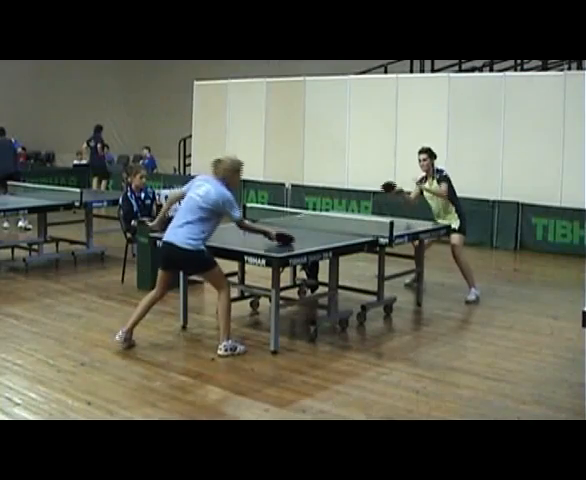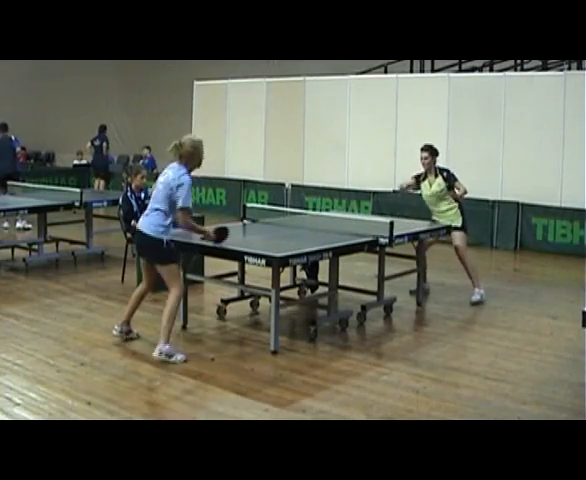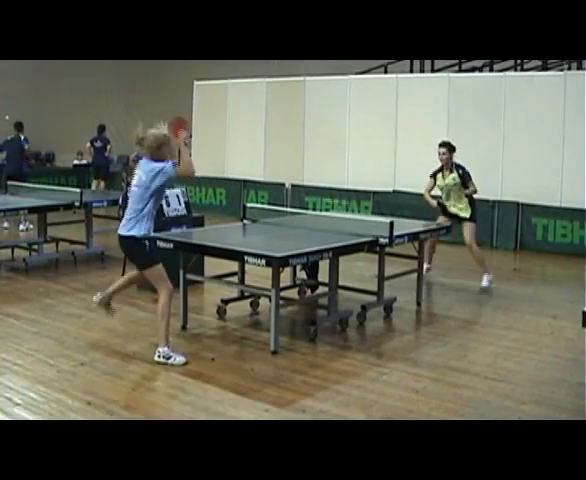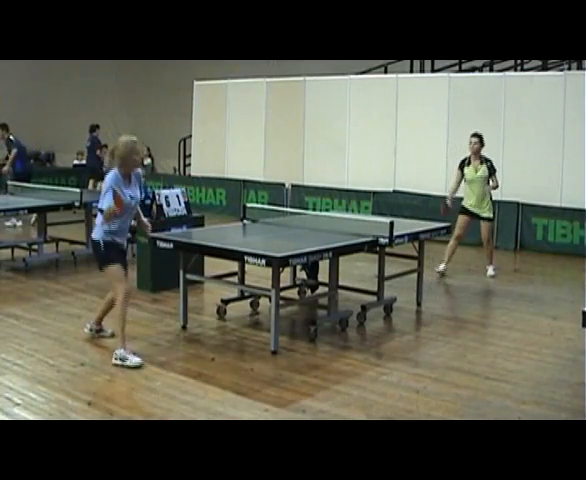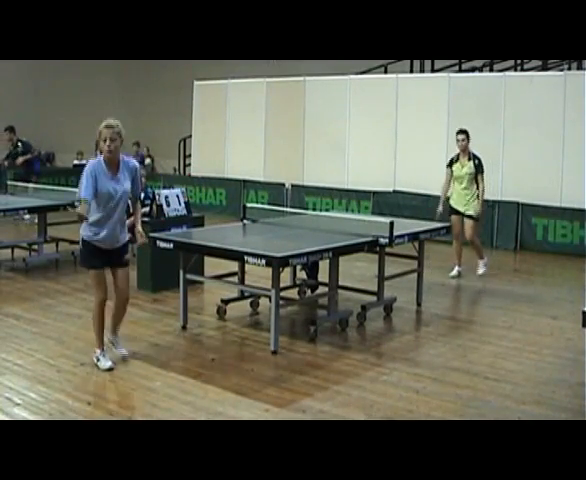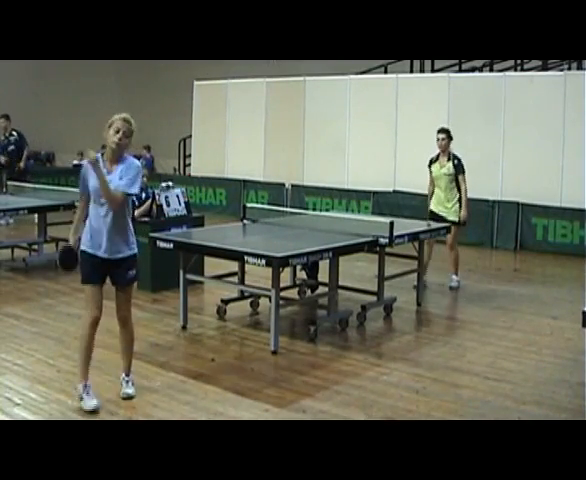
dt=0.7s
person 1, frame 1
left shoulder: (201, 180)
right shoulder: (224, 196)
left elbow: (173, 198)
right elbow: (243, 225)
left wrist: (158, 220)
right wrist: (267, 232)
left hip: (169, 242)
right hip: (191, 249)
left knee: (159, 290)
right knee: (223, 288)
left ankle: (126, 333)
right ankle: (226, 343)
person 1, frame 2
left shoulder: (171, 168)
right shoulder: (184, 179)
right elbow: (183, 221)
right wrist: (205, 232)
left hip: (143, 230)
right hip: (156, 236)
left knee: (147, 283)
right knee: (176, 289)
left ankle: (123, 326)
right ankle: (163, 346)
person 1, frame 3
left shoulder: (144, 165)
right shoulder: (155, 168)
right elbow: (187, 171)
right wrist: (181, 144)
left hip: (126, 233)
right hip: (138, 237)
left knee: (141, 272)
right knee: (165, 289)
left ankle: (105, 296)
right ankle: (163, 350)
person 1, frame 4
left shoulder: (137, 175)
right shoulder: (112, 179)
right elbow: (106, 216)
left wrist: (141, 219)
right wrist: (112, 210)
left hip: (119, 240)
right hip: (104, 240)
left knee: (119, 291)
right knee: (123, 291)
left ankle: (95, 325)
right ankle: (121, 352)
person 1, frame 5
left shoulder: (132, 167)
right shoulder: (93, 168)
left elbow: (137, 200)
right elbow: (84, 204)
left wrist: (138, 224)
right wrist: (82, 213)
left hip: (119, 240)
right hip: (93, 240)
left knee: (123, 297)
right knee: (101, 296)
left ankle: (114, 335)
right ankle: (99, 351)
person 1, frame 6
left shoulder: (132, 166)
right shoulder: (91, 163)
left elbow: (116, 202)
left wrist: (98, 172)
right wrist: (74, 232)
left hip: (122, 251)
right hip: (92, 249)
left knee: (124, 317)
right knee: (93, 317)
left ankle: (126, 376)
right ankle: (83, 385)
person 2, frame 1
left shoulder: (441, 174)
right shoulder: (423, 180)
left elbow: (444, 193)
right elbow: (413, 197)
left wrist: (425, 187)
right wrist: (398, 191)
left hip: (455, 219)
right hip: (440, 220)
left knee: (457, 253)
left ankle: (473, 289)
right ankle: (418, 278)
person 2, frame 2
left shoulder: (445, 173)
right shoulder: (420, 178)
left elbow: (464, 190)
right elbow: (404, 186)
left wrist: (455, 196)
right wrist: (406, 186)
left hip: (455, 218)
right hip: (437, 220)
left knee: (461, 253)
left ankle: (478, 290)
right ankle: (423, 284)
person 2, frame 3
left shoulder: (460, 170)
right shoulder: (436, 173)
left elbow: (474, 190)
right elbow: (426, 193)
left wrist: (462, 192)
right wrist: (432, 202)
left hip: (466, 209)
right hip: (450, 210)
left knee: (470, 243)
right knee: (432, 237)
left ankle: (486, 274)
right ankle: (427, 264)
person 2, frame 4
left shoulder: (488, 163)
right shoulder: (463, 163)
left elbow: (496, 183)
right elbow: (456, 183)
left wrist: (493, 185)
right wrist: (449, 198)
left hip: (485, 206)
right hip: (468, 204)
left knee: (486, 239)
right knee: (457, 235)
left ankle: (490, 266)
right ankle: (444, 265)
person 2, frame 5
left shoulder: (476, 160)
right shoulder: (452, 161)
left elbow: (481, 184)
right elbow: (447, 183)
left wrist: (480, 204)
right wrist: (441, 203)
left hip: (471, 203)
right hip: (455, 202)
left knee: (470, 237)
right knee: (456, 236)
left ankle: (482, 259)
right ankle: (458, 267)
person 2, frame 6
left shoulder: (456, 161)
right shoulder: (432, 161)
left elbow: (463, 186)
left wrist: (464, 208)
right wrist: (428, 205)
left hip: (452, 208)
right hip: (436, 207)
left knee: (451, 244)
right knee: (428, 240)
left ankle: (455, 277)
right ankle: (423, 275)
